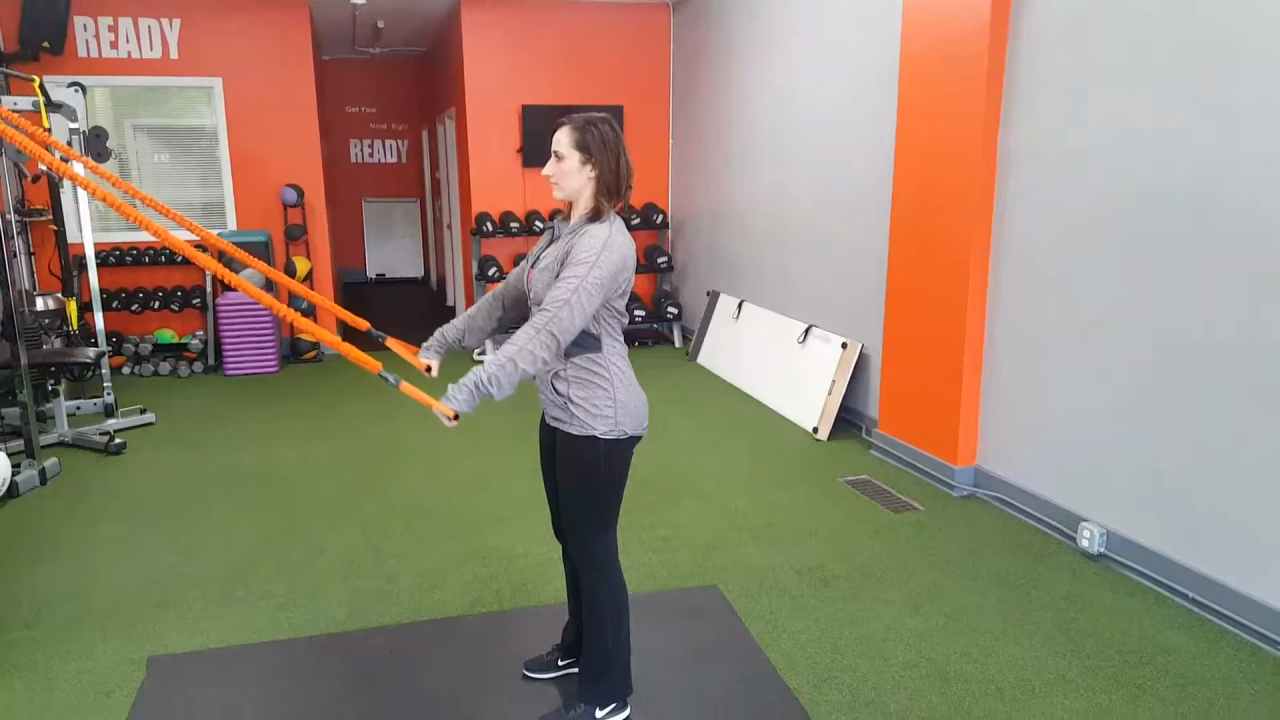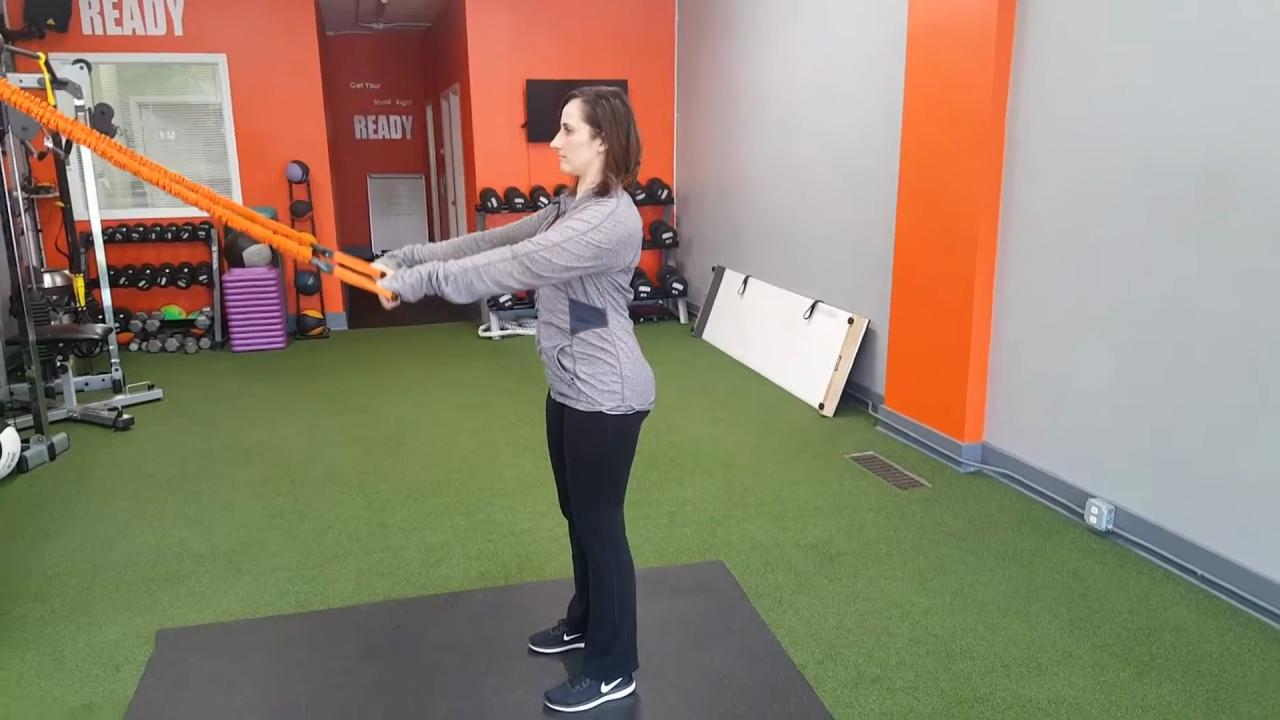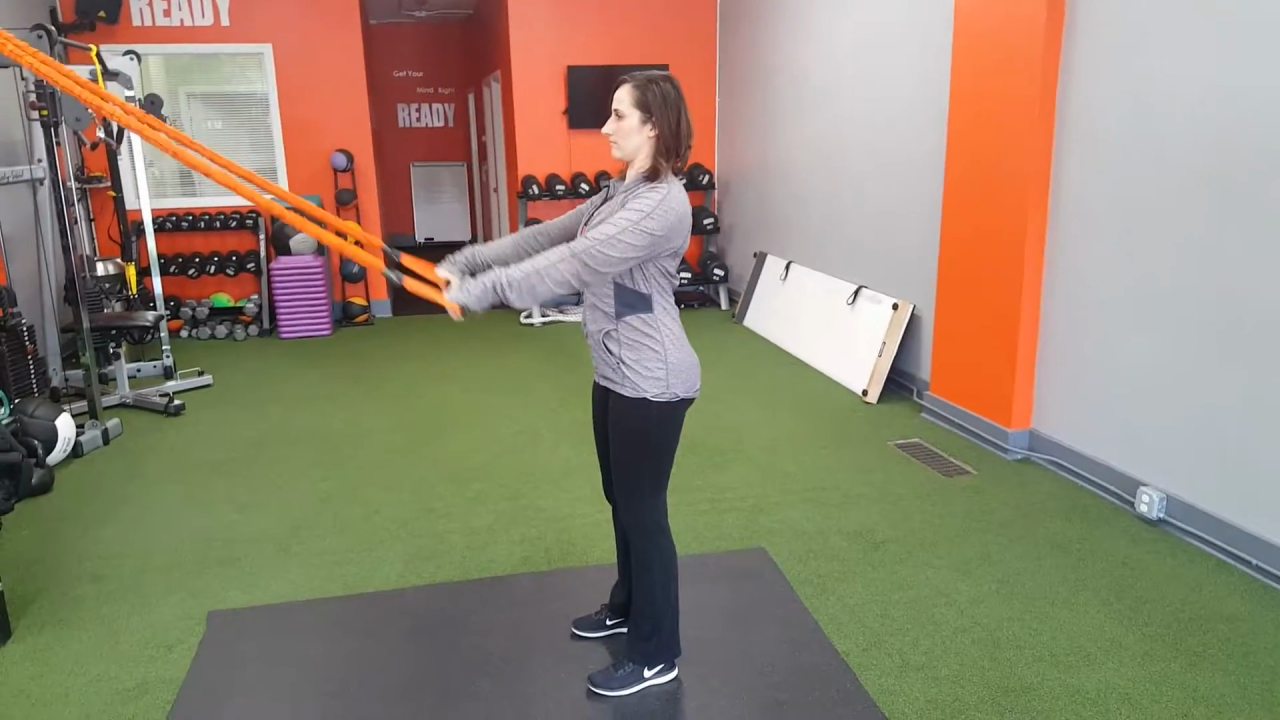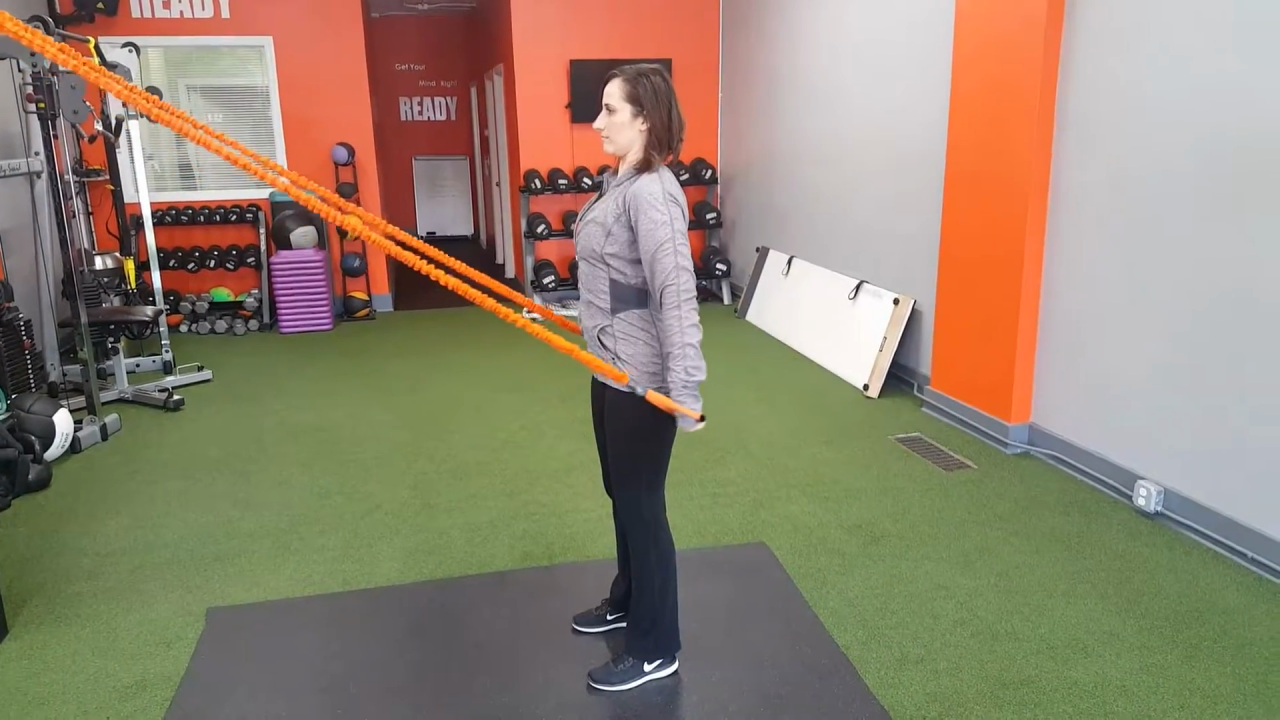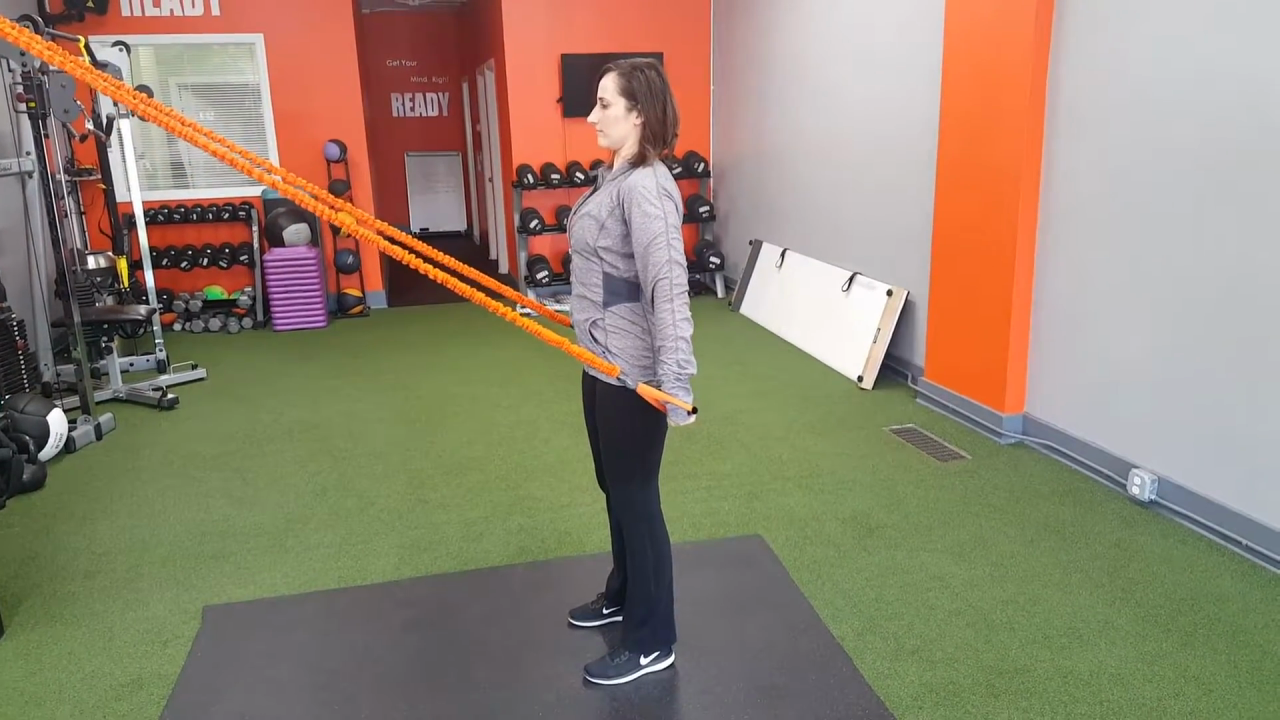
dt=1s
person 1, frame 1
left shoulder: (604, 243)
right shoulder: (564, 233)
left elbow: (550, 328)
right elbow: (507, 299)
left wrist: (469, 391)
right wrist: (441, 343)
left hip: (599, 420)
right hip: (563, 414)
left knee: (594, 549)
right knee: (570, 540)
right ankle: (578, 646)
person 1, frame 2
left shoulder: (612, 219)
right shoulder: (570, 207)
left elbow: (520, 266)
right elbow: (495, 241)
left wrist: (420, 280)
right wrist: (405, 258)
left hip: (606, 396)
right hip: (570, 389)
left knee: (600, 524)
right knee: (577, 515)
left ankle: (612, 670)
right ankle: (584, 621)
person 1, frame 3
left shoulder: (662, 204)
right shoulder: (621, 193)
left elbow: (578, 261)
right elbow: (550, 235)
left wrist: (481, 291)
right wrist: (466, 261)
left hip: (651, 382)
right hip: (616, 375)
left knee: (642, 510)
right knee: (621, 500)
left ankle: (656, 655)
right ankle: (628, 605)
person 1, frame 4
left shoulder: (650, 193)
right shoulder: (621, 183)
left elbow: (677, 292)
left wrist: (685, 387)
left hip: (643, 379)
right hip: (613, 369)
left knee: (641, 503)
right knee: (621, 493)
left ankle: (656, 649)
right ankle: (628, 599)
person 1, frame 5
left shoulder: (645, 187)
right shoulder: (615, 176)
left elbow: (669, 287)
left wrist: (674, 383)
right wrist: (586, 325)
left hip: (633, 374)
right hip: (604, 363)
left knee: (635, 498)
right knee: (615, 489)
left ankle: (652, 642)
right ankle: (624, 593)
